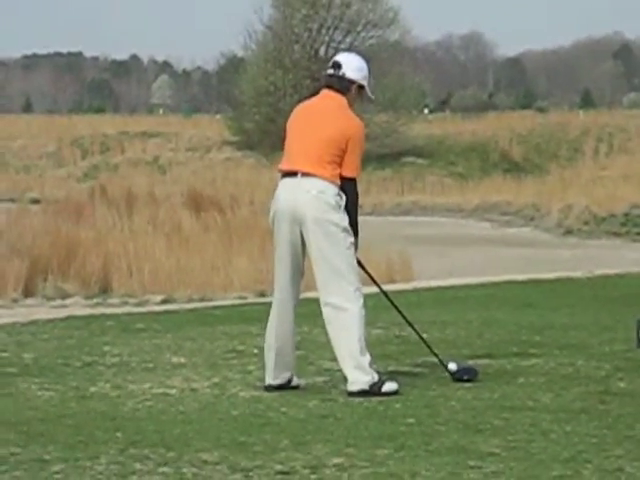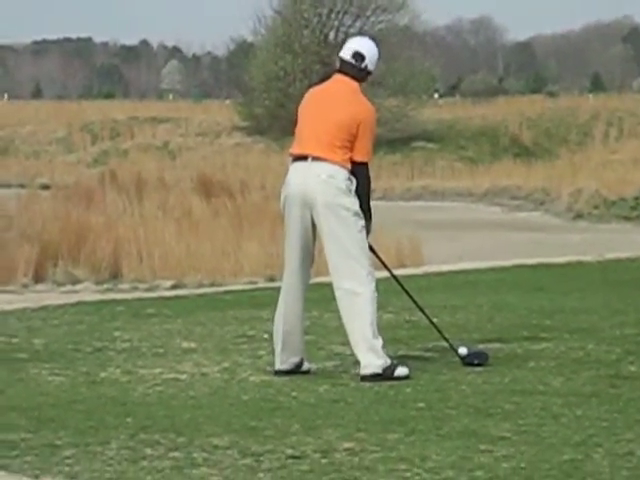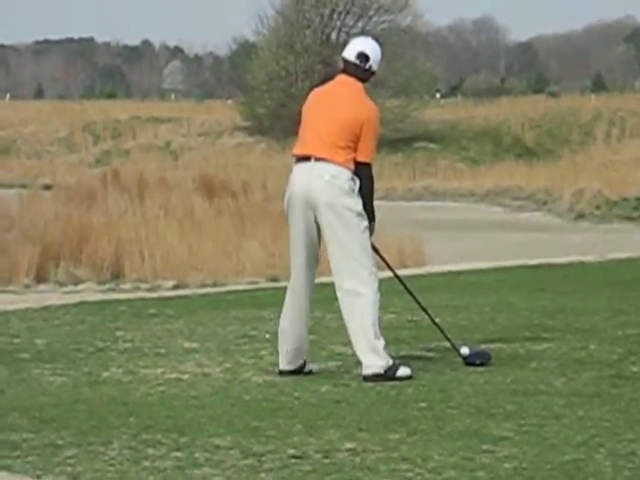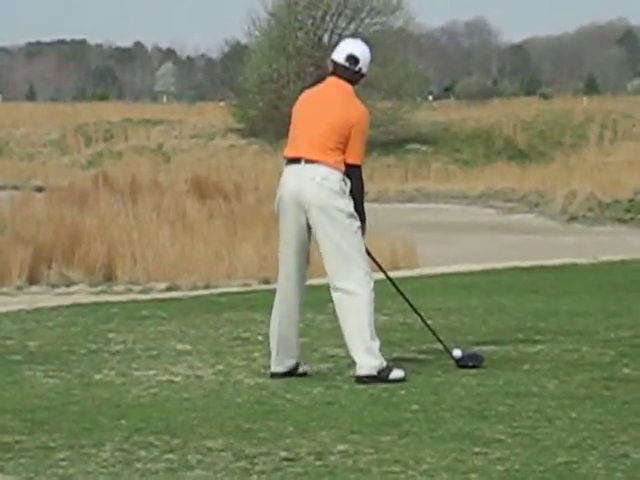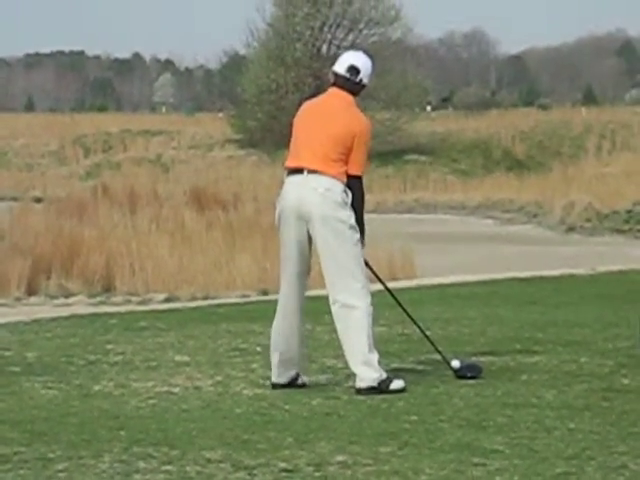
dt=0.4s
person 1, frame 1
left shoulder: (300, 110)
right shoulder: (352, 123)
right elbow: (348, 182)
right wrist: (353, 230)
left hip: (286, 192)
right hip: (319, 196)
left knee: (284, 289)
right knee: (343, 293)
left ankle: (278, 373)
right ankle: (360, 378)
person 1, frame 2
left shoulder: (312, 94)
right shoulder: (363, 108)
right elbow: (359, 167)
right wrist: (366, 214)
left hip: (297, 177)
right hip: (330, 181)
left knee: (294, 273)
right knee: (355, 275)
left ankle: (287, 357)
right ankle: (373, 361)
person 1, frame 3
left shoulder: (316, 95)
right shoulder: (367, 109)
right elbow: (363, 167)
right wrist: (369, 215)
left hip: (300, 177)
right hip: (334, 181)
left knee: (301, 275)
right knee: (358, 276)
left ankle: (291, 358)
right ankle: (374, 362)
person 1, frame 4
left shoulder: (305, 97)
right shoulder: (356, 111)
right elbow: (352, 169)
right wrist: (360, 216)
left hip: (290, 179)
right hip: (324, 183)
left knee: (290, 275)
right knee: (353, 277)
left ankle: (283, 360)
right ankle: (369, 362)
person 1, frame 5
left shoulder: (306, 108)
right shoulder: (359, 122)
right elbow: (354, 179)
right wrist: (359, 227)
left hip: (292, 189)
right hip: (326, 193)
left knee: (291, 286)
right knee: (350, 289)
left ankle: (284, 371)
right ankle: (368, 375)
